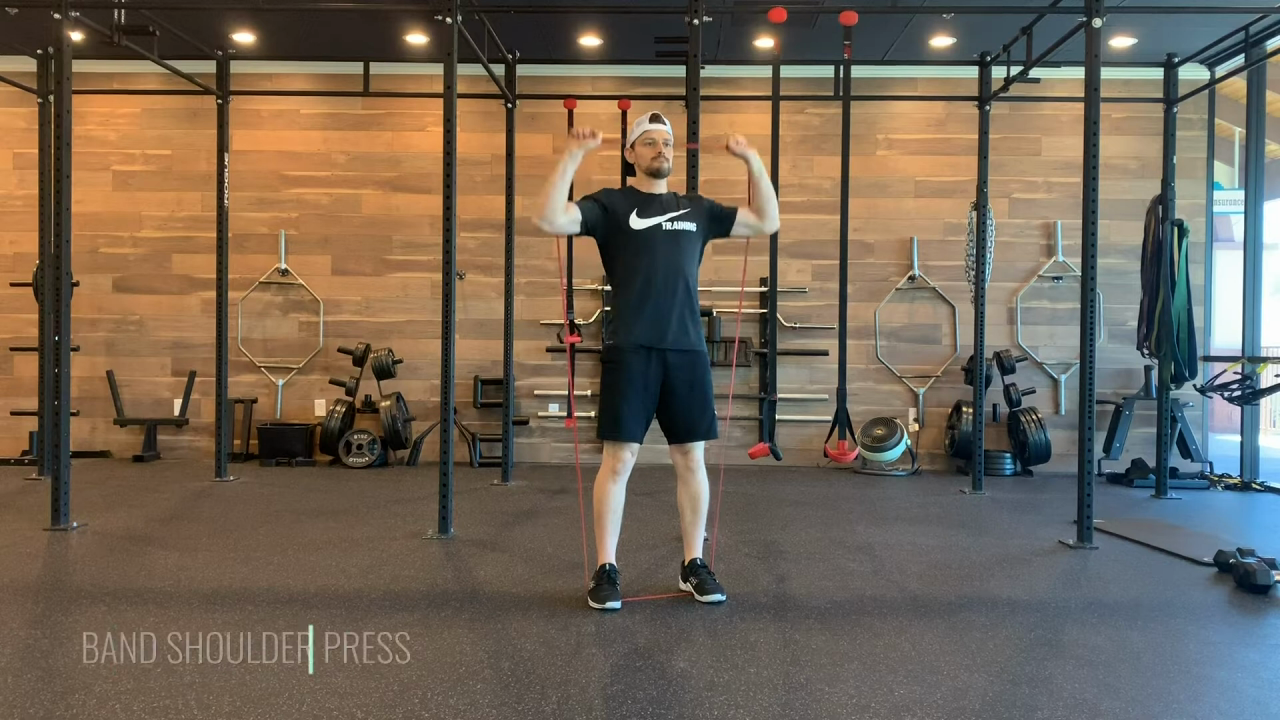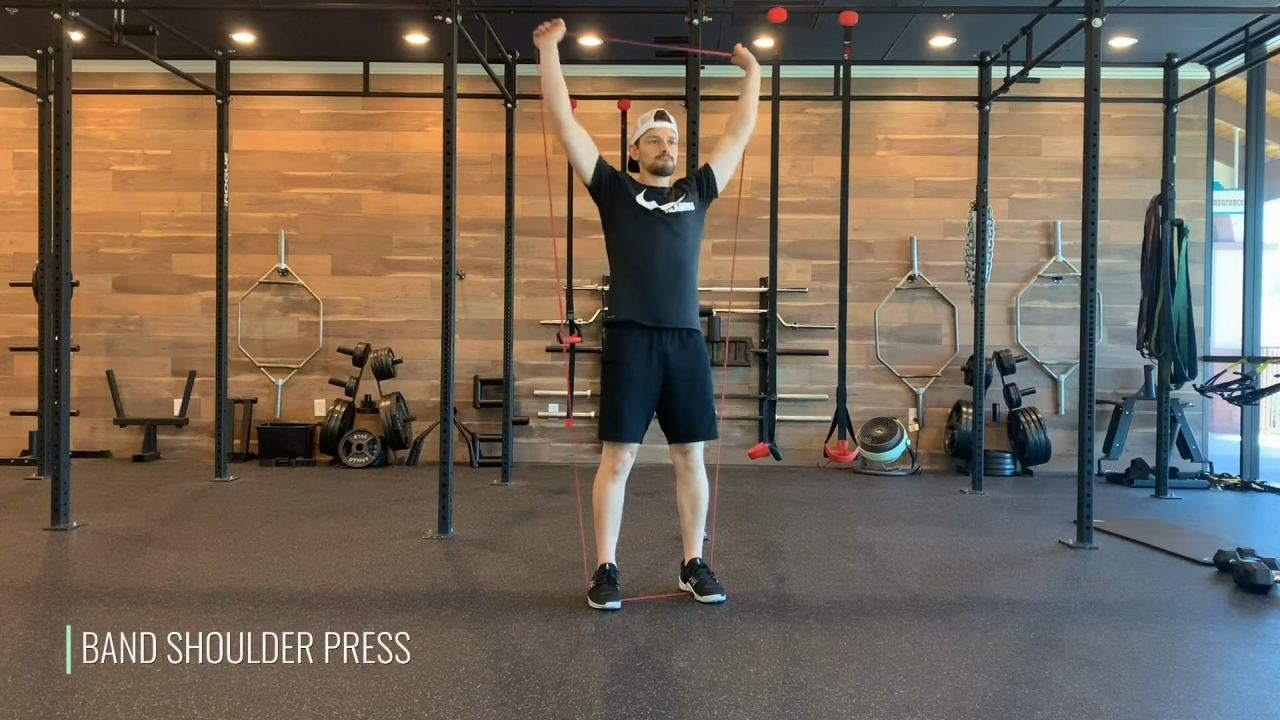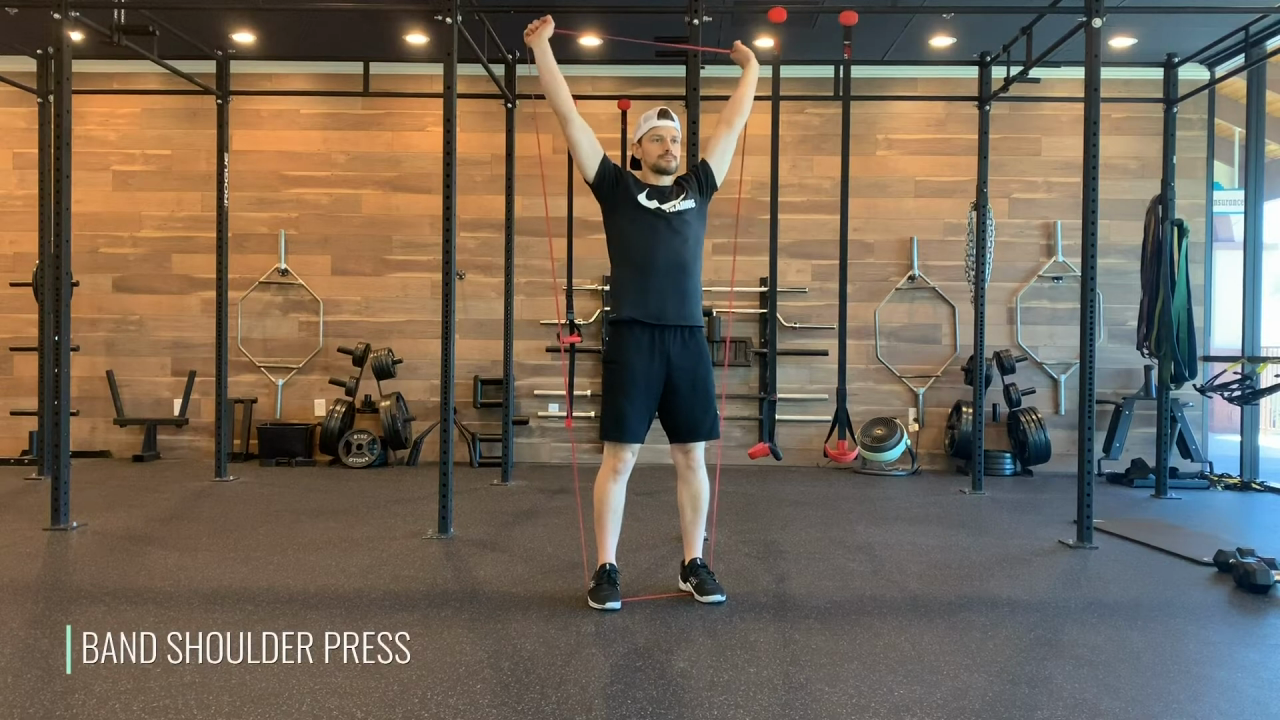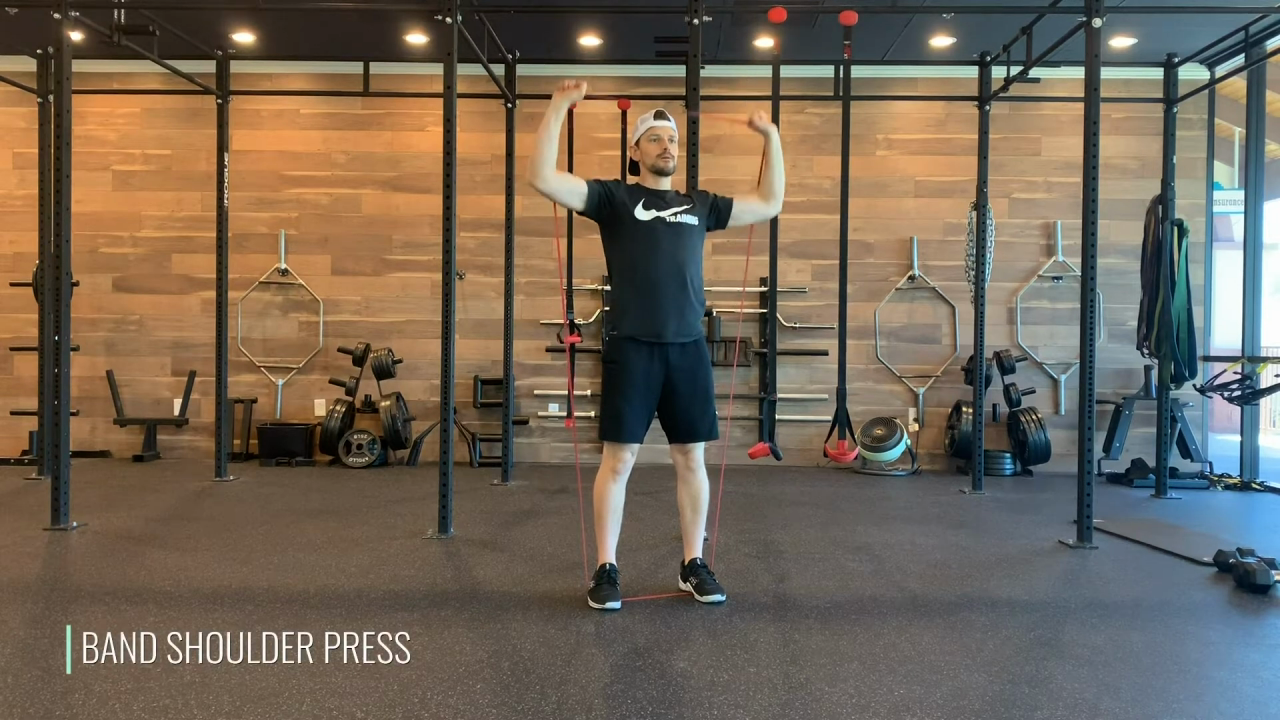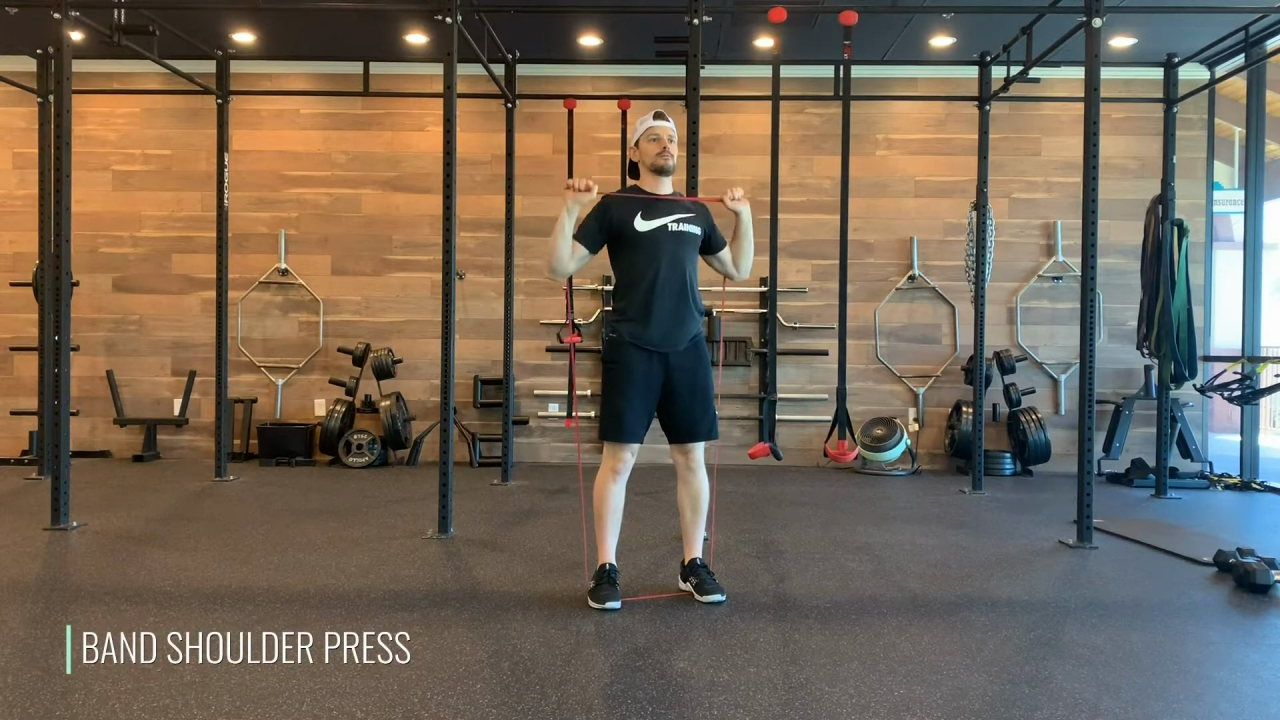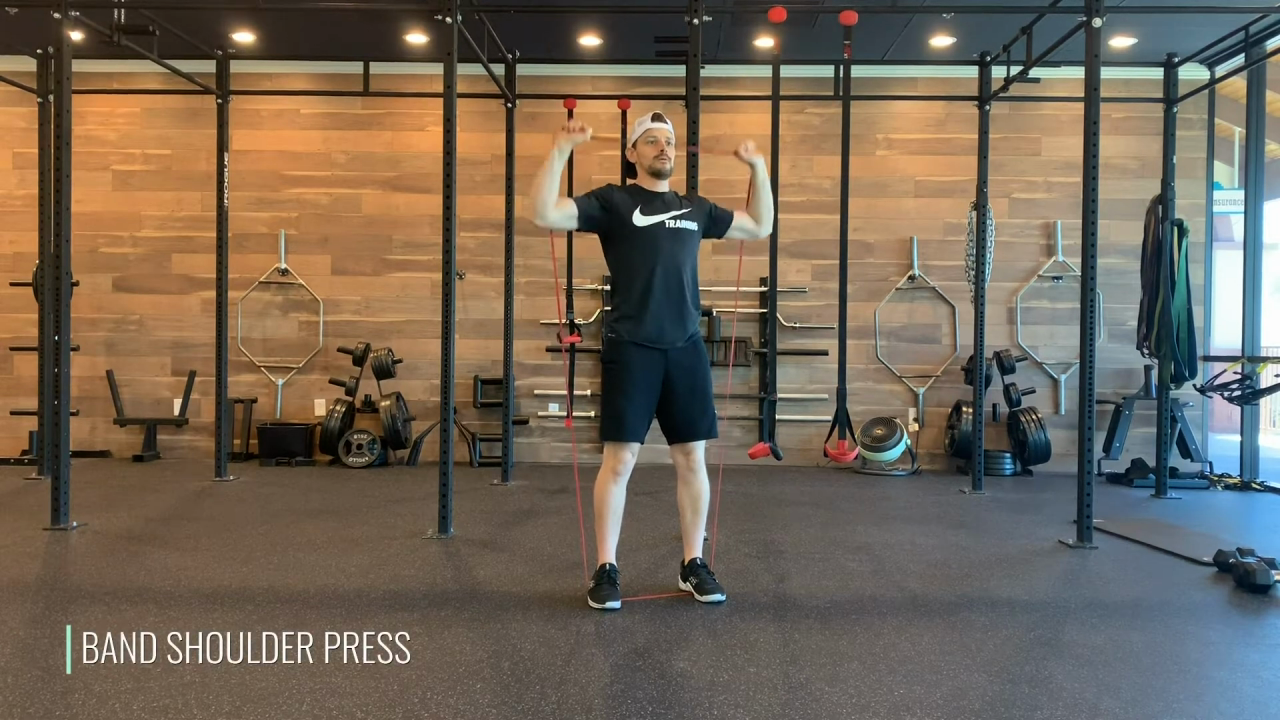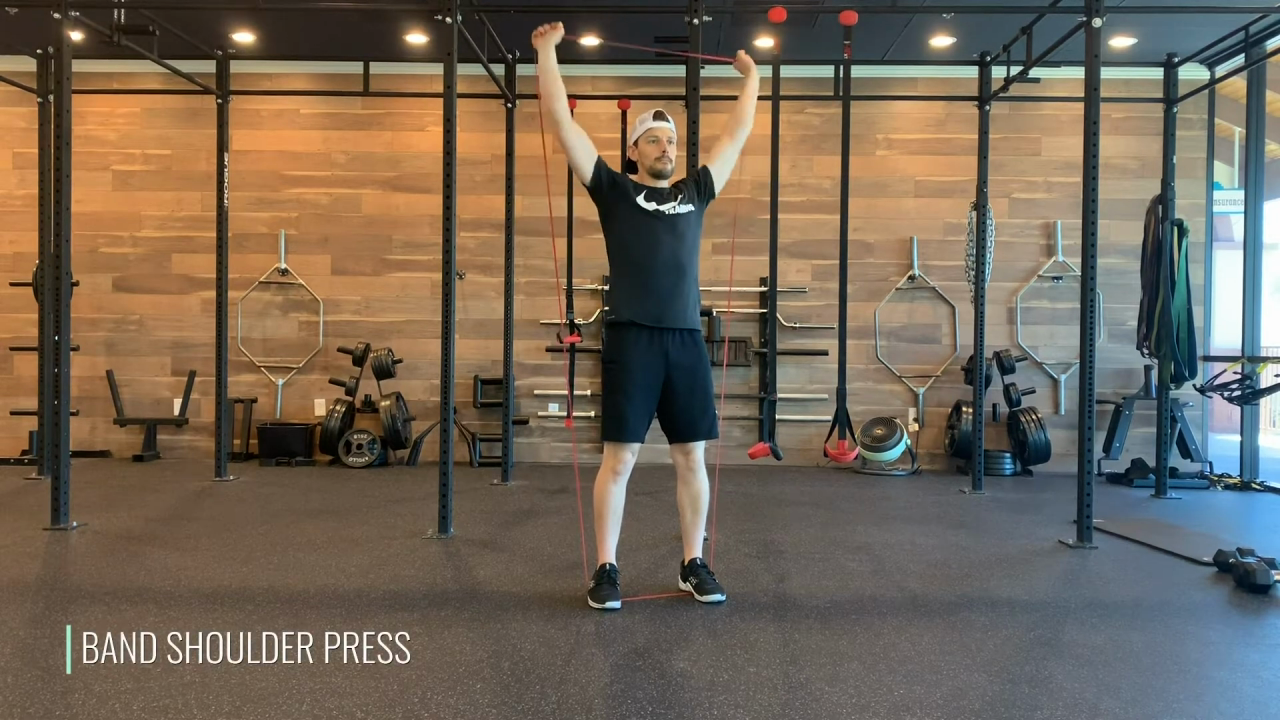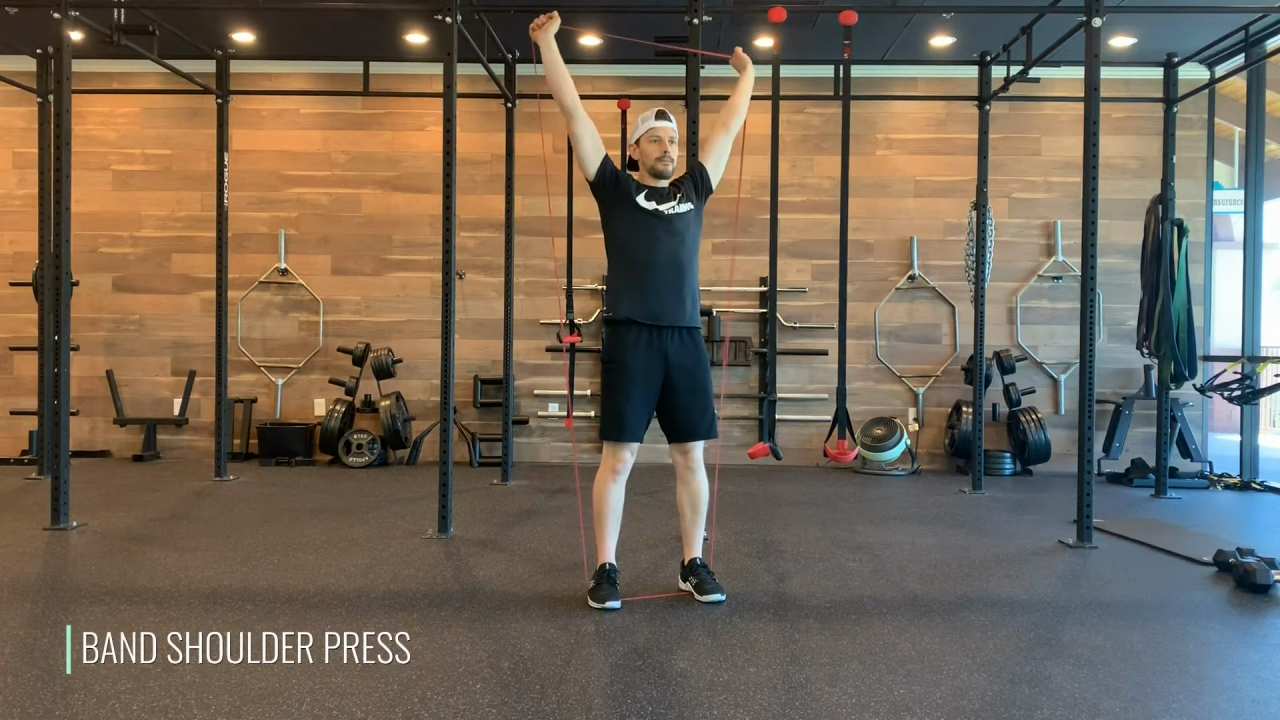
dt=0.4s
person 1, frame 1
left shoulder: (698, 209)
right shoulder: (610, 205)
left elbow: (767, 221)
right elbow: (548, 218)
left wrist: (753, 160)
right wrist: (572, 154)
left hip: (687, 349)
right hip: (630, 349)
left knee: (690, 458)
right knee: (618, 458)
left ankle: (694, 565)
right ankle: (605, 570)
person 1, frame 2
left shoulder: (696, 191)
right shoulder: (614, 190)
left elbow: (740, 132)
right elbow: (563, 120)
left wrist: (752, 73)
right wrist: (549, 51)
left hip: (686, 342)
right hip: (631, 342)
left knee: (691, 458)
right knee: (617, 458)
left ankle: (693, 564)
right ankle: (605, 569)
person 1, frame 3
left shoulder: (696, 188)
right shoulder: (616, 187)
left elbow: (732, 125)
right elbow: (568, 116)
left wrist: (748, 68)
right wrist: (541, 47)
left hip: (688, 341)
right hip: (633, 341)
left knee: (691, 457)
right knee: (619, 458)
left ankle: (693, 564)
right ankle: (605, 569)
person 1, frame 4
left shoulder: (698, 204)
right shoulder: (614, 196)
left elbow: (770, 203)
right elbow: (542, 179)
left wrist: (770, 137)
right wrist: (558, 106)
left hip: (688, 348)
right hip: (631, 347)
left knee: (690, 458)
right knee: (618, 458)
left ankle: (693, 564)
right ankle: (606, 570)
person 1, frame 5
left shoulder: (697, 211)
right shoulder: (614, 206)
left elbow: (739, 270)
right elbow: (559, 268)
left wrist: (743, 215)
right wrist: (569, 211)
left hip: (688, 348)
right hip: (632, 348)
left knee: (691, 458)
right knee: (618, 459)
left ankle: (693, 565)
right ankle: (605, 570)
person 1, frame 6
left shoulder: (696, 208)
right shoulder: (612, 202)
left elbow: (760, 225)
right elbow: (542, 213)
left wrist: (757, 166)
right wrist: (561, 148)
left hip: (686, 346)
right hip: (631, 346)
left knee: (692, 457)
right knee: (619, 458)
left ankle: (693, 564)
right ankle: (605, 570)
person 1, frame 7
left shoulder: (694, 192)
right shoulder: (614, 191)
left elbow: (736, 134)
right elbow: (561, 121)
left wrist: (751, 77)
right wrist: (546, 52)
left hip: (687, 341)
right hip: (632, 341)
left knee: (691, 457)
right knee: (618, 458)
left ankle: (693, 563)
right ankle: (605, 569)
person 1, frame 8
left shoulder: (694, 190)
right shoulder: (614, 188)
left elbow: (729, 127)
right elbow: (573, 112)
left wrist: (746, 72)
right wrist: (547, 43)
left hip: (686, 340)
right hip: (630, 340)
left knee: (691, 457)
right knee: (618, 458)
left ankle: (693, 563)
right ankle: (605, 569)
